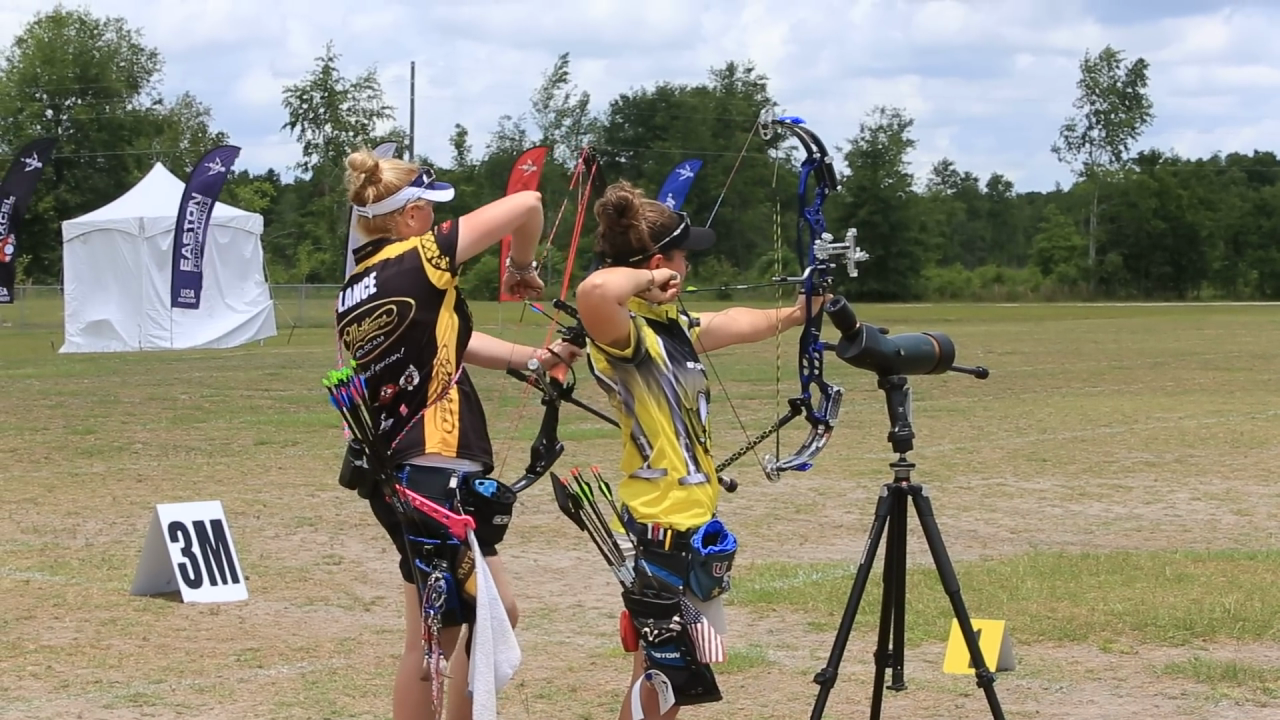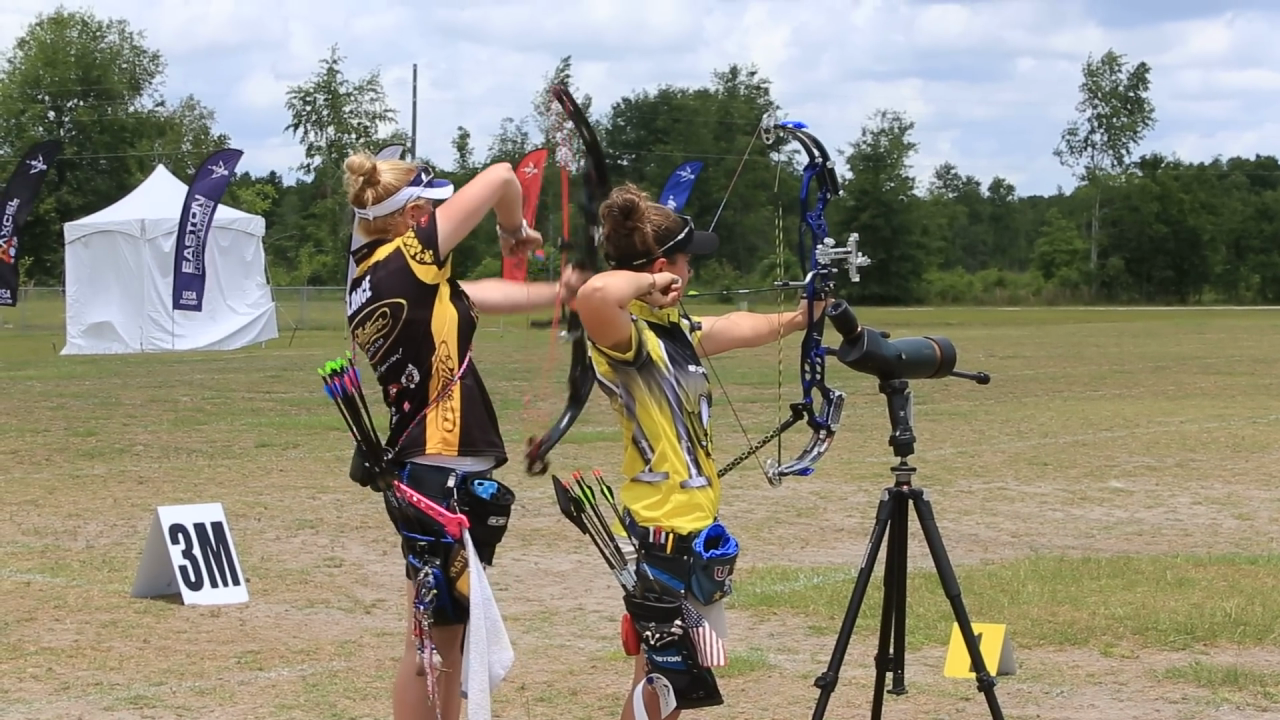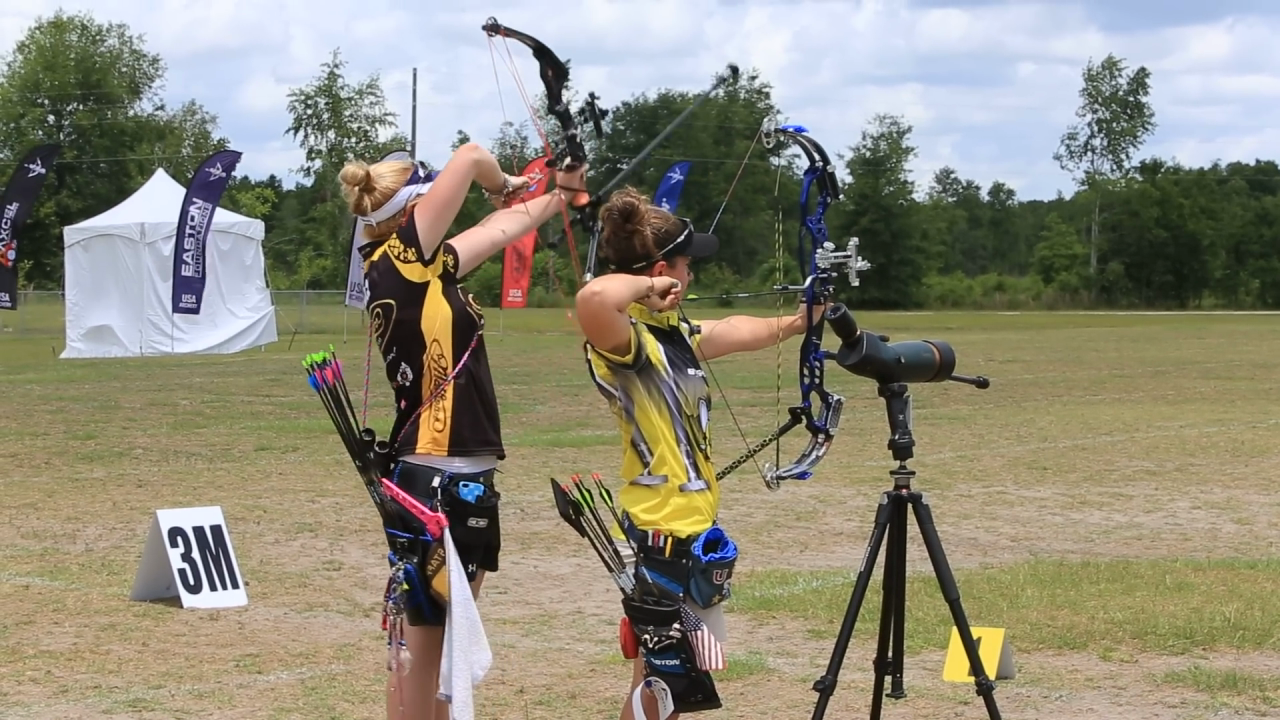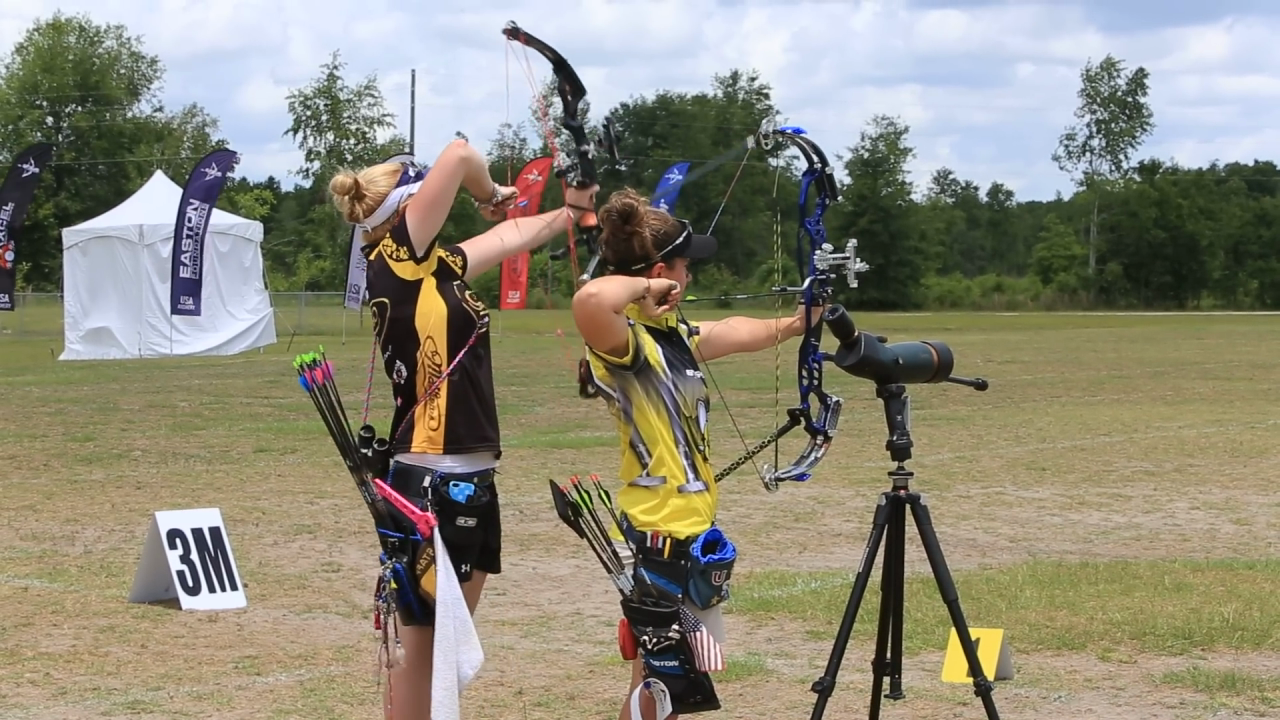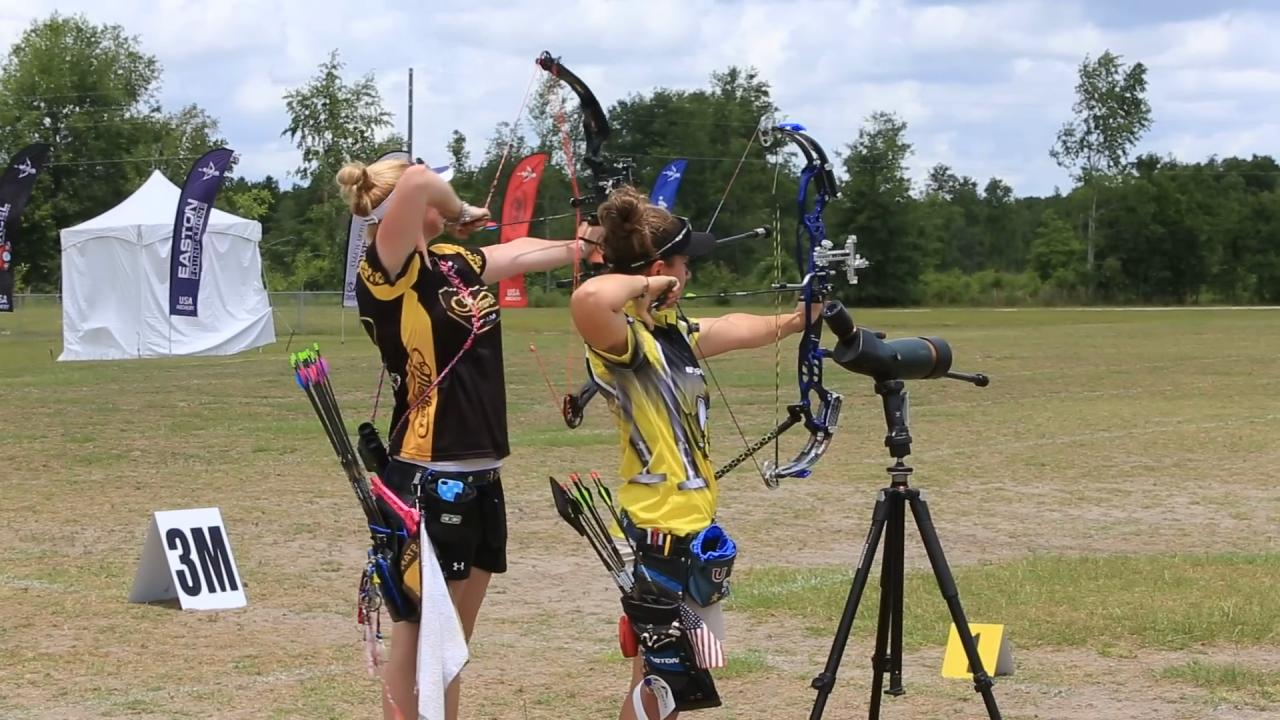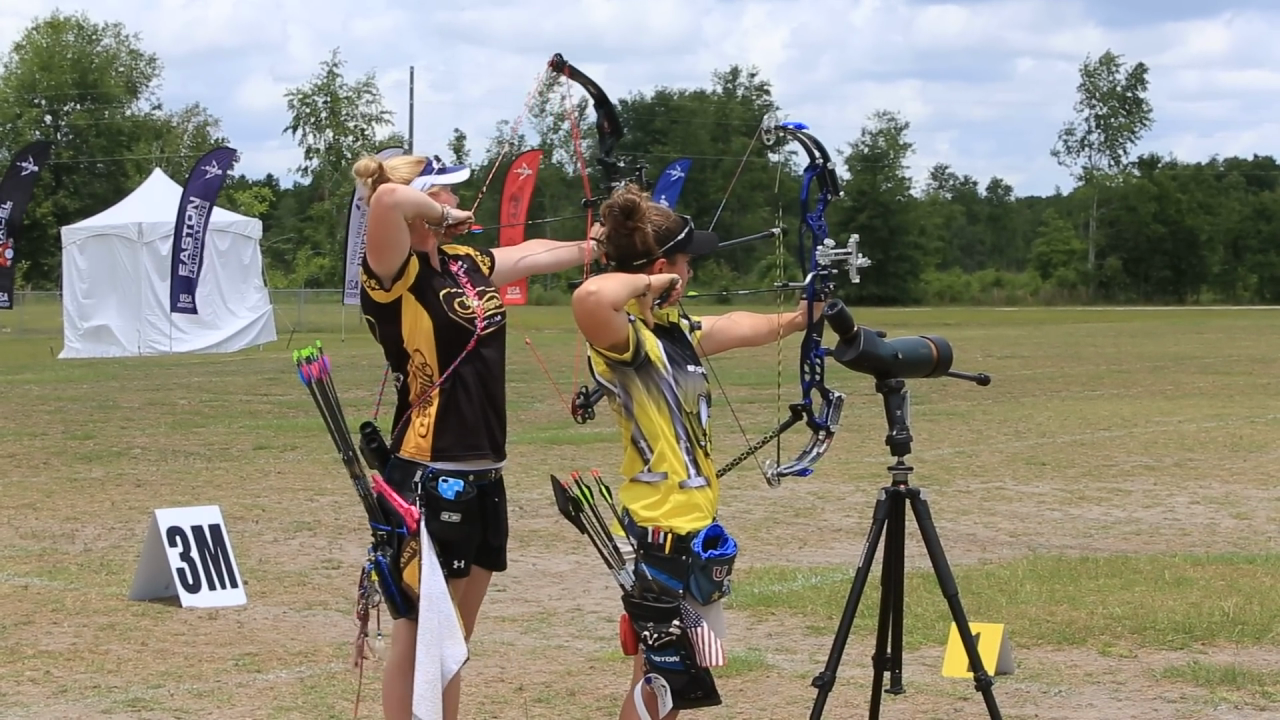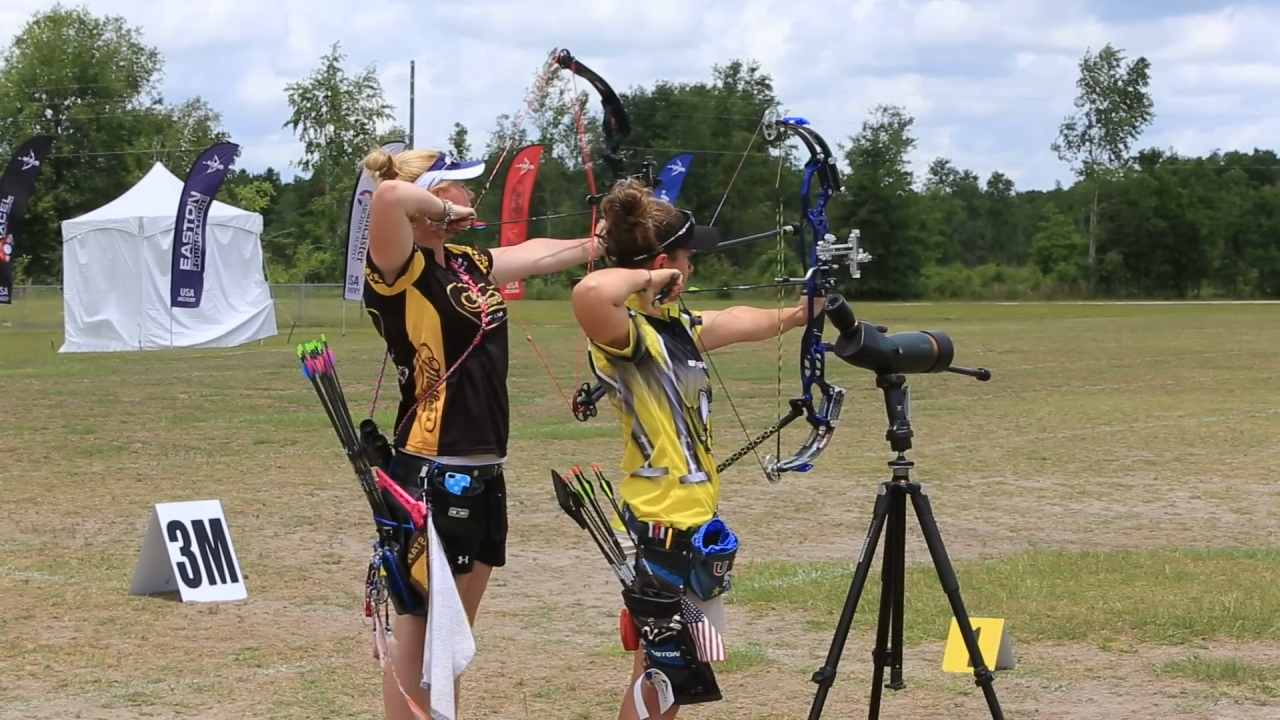
dt=0.4s
person 1, frame 1
left shoulder: (357, 290)
right shoulder: (414, 263)
right elbow: (525, 204)
left wrist: (535, 356)
right wrist: (522, 266)
left hip: (401, 474)
right hip: (433, 477)
left knee: (496, 612)
right knee: (431, 640)
person 1, frame 2
left shoulder: (375, 280)
right shoulder: (403, 262)
left elbow: (477, 293)
right elbow: (499, 177)
left wrist: (554, 292)
right wrist: (516, 232)
left hip: (431, 473)
right hip: (440, 478)
left knee: (450, 635)
right knee: (430, 641)
person 1, frame 3
left shoulder: (422, 266)
right shoulder: (398, 262)
left elbow: (495, 231)
right elbow: (469, 157)
left wrist: (559, 196)
right wrist: (503, 186)
left hip: (462, 476)
right hip: (436, 481)
left knee: (449, 636)
right knee: (423, 641)
person 1, frame 4
left shoulder: (434, 265)
right shoulder: (394, 260)
left elbow: (505, 239)
right elbow: (457, 154)
left wrist: (567, 215)
right wrist: (490, 192)
left hip: (469, 478)
right hip: (431, 482)
right knee: (418, 645)
person 1, frame 5
left shoulder: (454, 263)
right shoulder: (388, 272)
left elbow: (519, 252)
right elbow: (413, 182)
left wrist: (578, 246)
right wrist: (461, 212)
left hip: (479, 479)
right hip: (429, 482)
right knee: (417, 642)
person 1, frame 6
left shoulder: (464, 264)
right shoulder: (394, 275)
left elbow: (530, 253)
right elbow: (388, 199)
left wrist: (594, 247)
right wrist: (443, 218)
left hip: (480, 479)
right hip: (430, 483)
right knee: (417, 641)
person 1, frame 7
left shoulder: (465, 263)
right shoulder: (399, 271)
left elbow: (531, 253)
right elbow: (389, 195)
left wrist: (599, 244)
right wrist: (444, 212)
left hip: (481, 474)
right hip: (432, 478)
right knee: (418, 635)
person 2, frame 1
left shoulder: (671, 323)
right shoulder: (623, 332)
left elbow: (731, 323)
right elbow: (593, 290)
left wrist: (792, 314)
right wrist: (646, 280)
left hip: (688, 527)
right hip: (661, 533)
person 2, frame 2
left shoulder: (673, 328)
right shoulder: (625, 335)
left elbow: (734, 327)
right elbow: (593, 294)
left wrist: (793, 319)
right wrist: (647, 283)
left hip: (691, 530)
right hip: (662, 536)
person 2, frame 3
left shoulder: (672, 330)
right shoulder: (626, 339)
left elbow: (734, 331)
right elbow: (592, 297)
left wrist: (792, 323)
right wrist: (646, 287)
left hip: (690, 533)
right hip: (660, 538)
person 2, frame 4
left shoulder: (672, 332)
right shoulder: (624, 340)
left elbow: (733, 332)
right elbow: (589, 299)
left wrist: (791, 325)
right wrist: (642, 287)
left hip: (689, 534)
right hip: (659, 540)
person 2, frame 5
left shoulder: (672, 328)
right shoulder: (625, 338)
left elbow: (732, 328)
right elbow: (588, 297)
left wrist: (789, 321)
right wrist: (642, 286)
left hip: (689, 530)
right hip: (658, 537)
person 2, frame 6
left shoulder: (674, 329)
right shoulder: (626, 337)
left elbow: (735, 327)
right elbow: (589, 297)
left wrist: (793, 321)
right wrist: (645, 284)
left hip: (691, 530)
right hip: (660, 536)
person 2, frame 7
left shoulder: (674, 323)
right shoulder: (626, 332)
left elbow: (735, 320)
right elbow: (589, 292)
left wrist: (793, 314)
right wrist: (645, 279)
left hip: (690, 524)
right hip: (660, 529)
left knee: (675, 674)
